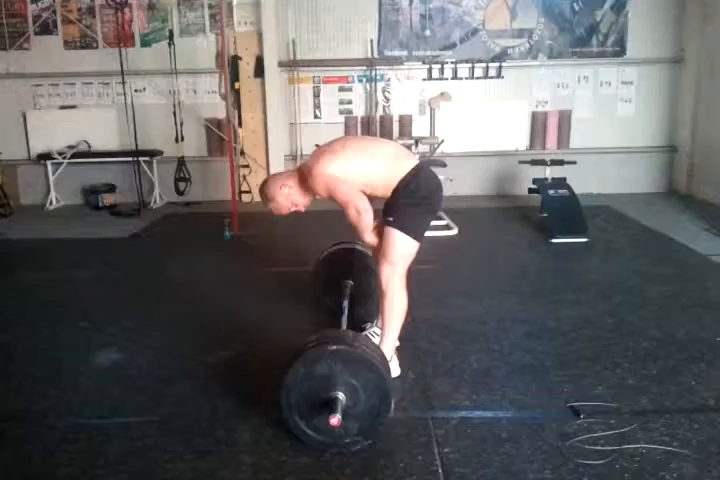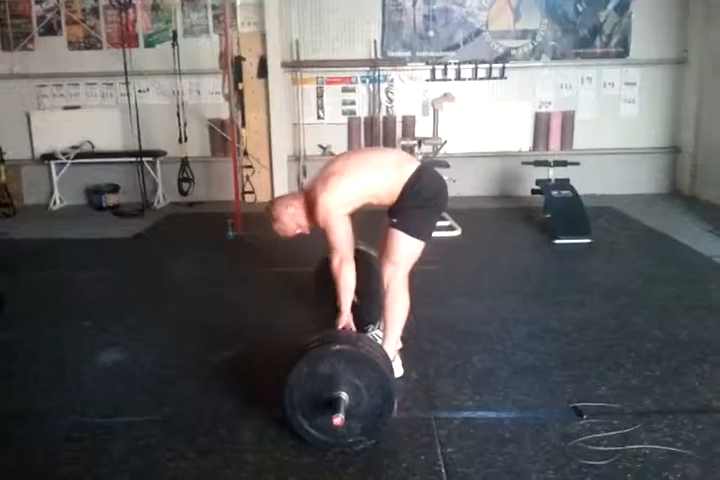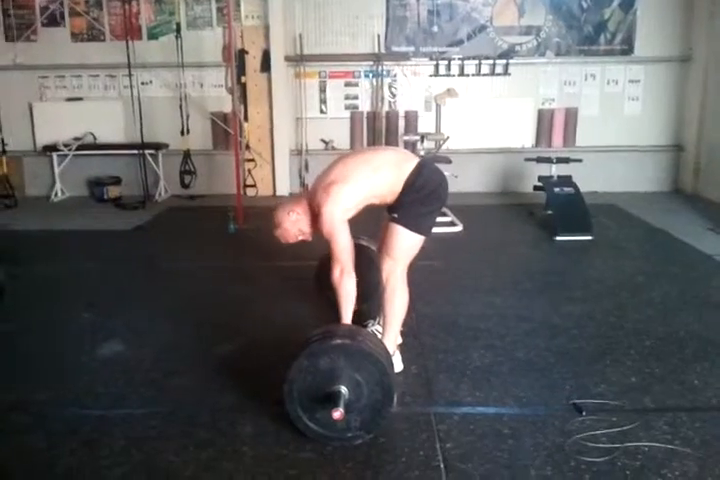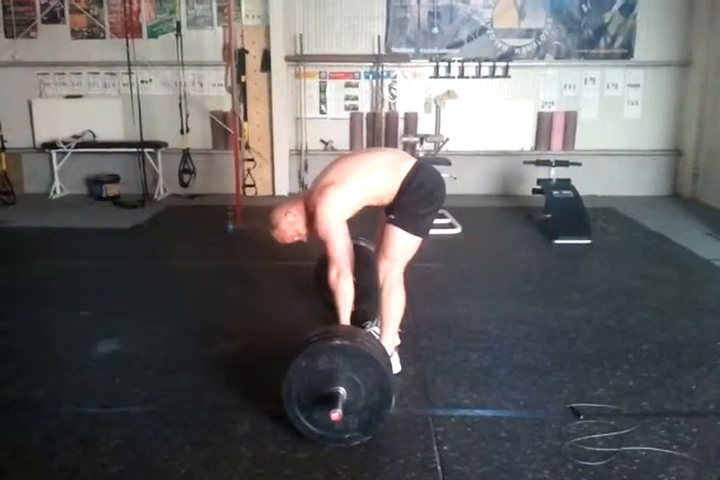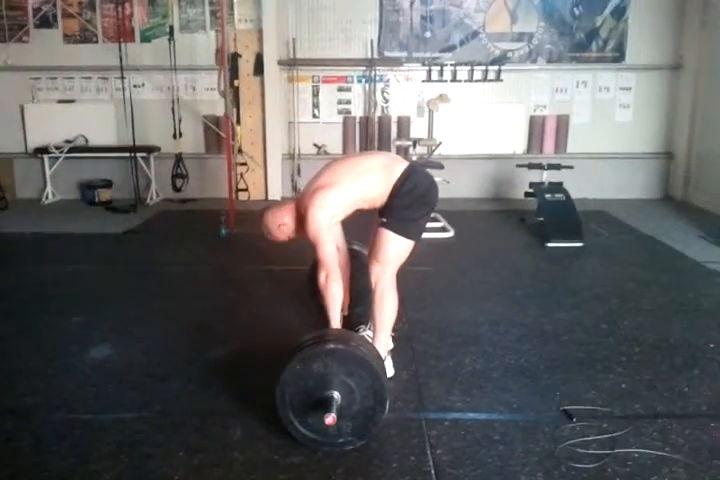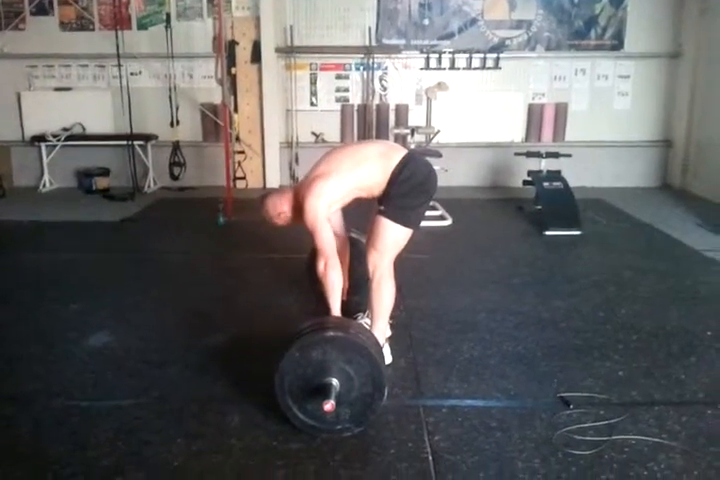
dt=0.4s
person 1, frame 1
left shoulder: (316, 176)
right shoulder: (317, 166)
left elbow: (360, 208)
left wrist: (368, 236)
right wrist: (371, 233)
left hip: (417, 189)
right hip: (411, 181)
left knee: (390, 273)
right knee: (383, 260)
left ankle: (386, 359)
right ankle: (385, 329)
person 1, frame 2
left shoulder: (322, 203)
right shoulder: (320, 190)
left elbow: (342, 260)
right elbow: (344, 235)
left wrist: (344, 311)
right wrist: (346, 288)
left hip: (422, 191)
right hip: (415, 182)
left knee: (393, 274)
right knee: (388, 264)
left ankle: (388, 358)
right ankle: (388, 332)
person 1, frame 3
left shoulder: (326, 210)
right shoulder: (319, 194)
left elbow: (342, 270)
right elbow: (345, 244)
left wrist: (345, 326)
right wrist: (350, 295)
left hip: (423, 187)
right hip: (416, 178)
left knee: (392, 269)
right knee: (386, 257)
left ankle: (388, 353)
right ankle: (388, 326)
person 1, frame 4
left shoulder: (323, 212)
right shoulder: (319, 196)
left elbow: (339, 272)
right elbow: (345, 244)
left wrist: (344, 327)
right wrist: (349, 296)
left hip: (420, 187)
right hip: (414, 177)
left knee: (389, 270)
right knee: (384, 259)
left ankle: (386, 354)
right ankle: (386, 328)
person 1, frame 5
left shoulder: (313, 214)
right shoulder: (314, 200)
left elbow: (329, 275)
right elbow: (339, 249)
left wrist: (335, 329)
right wrist: (345, 296)
left hip: (412, 190)
right hip: (407, 180)
left knee: (381, 274)
right knee: (377, 264)
left ankle: (380, 357)
right ankle: (379, 332)
person 1, frame 6
left shoulder: (311, 203)
right shoulder: (316, 189)
left elbow: (328, 262)
right elbow: (339, 236)
left wrist: (336, 317)
right wrist: (345, 281)
left hip: (410, 178)
right hip: (408, 168)
left knee: (378, 262)
right knee: (376, 252)
left ankle: (377, 345)
right ankle: (377, 320)
